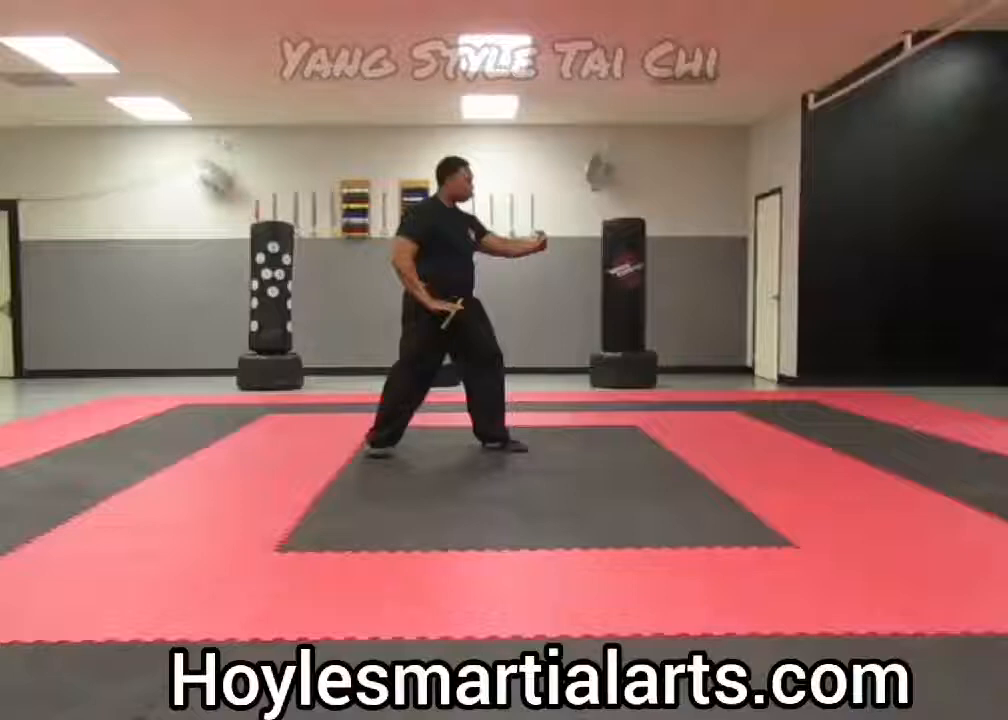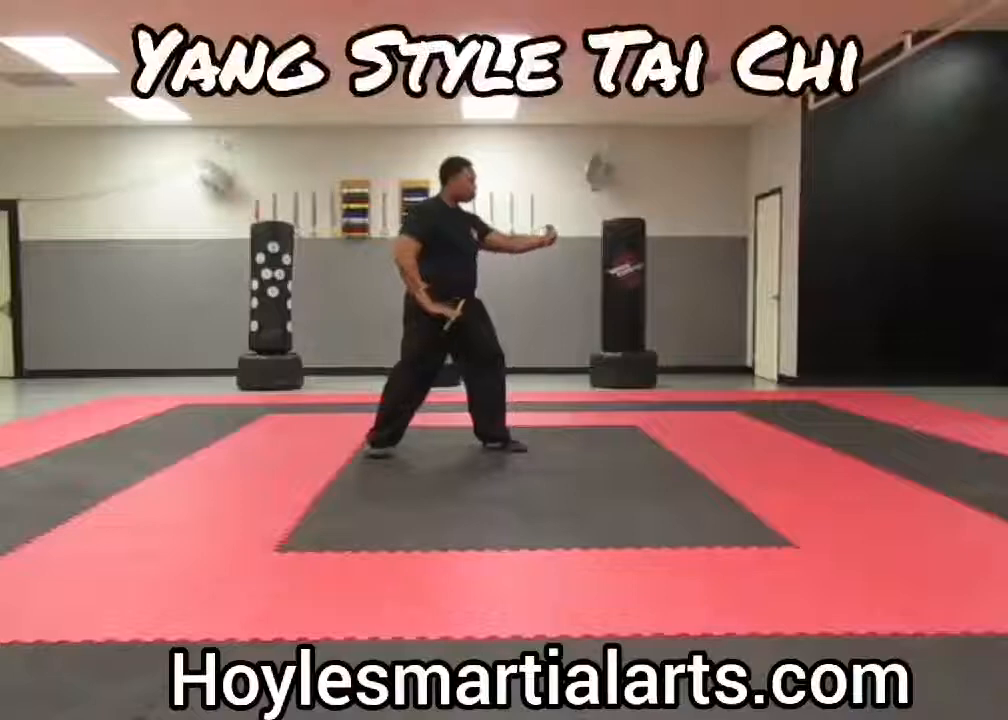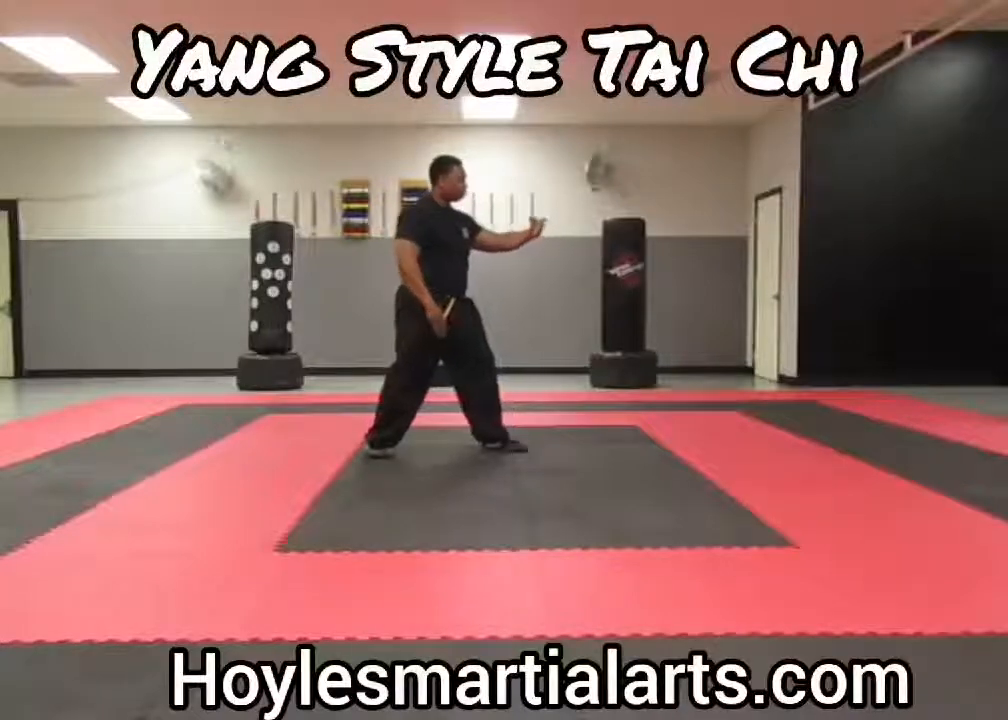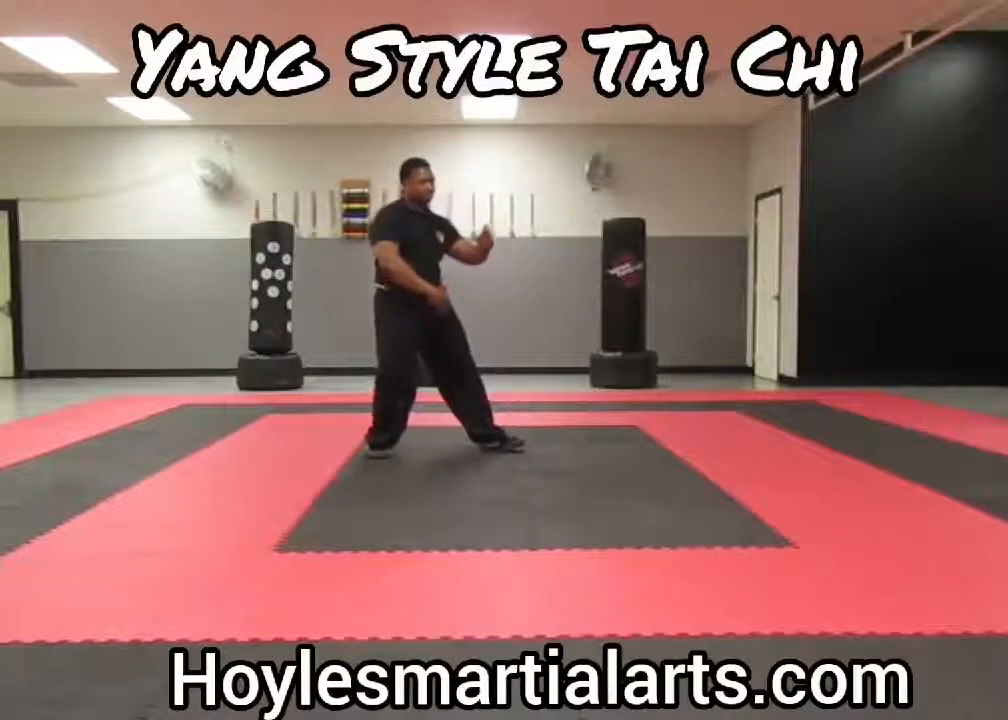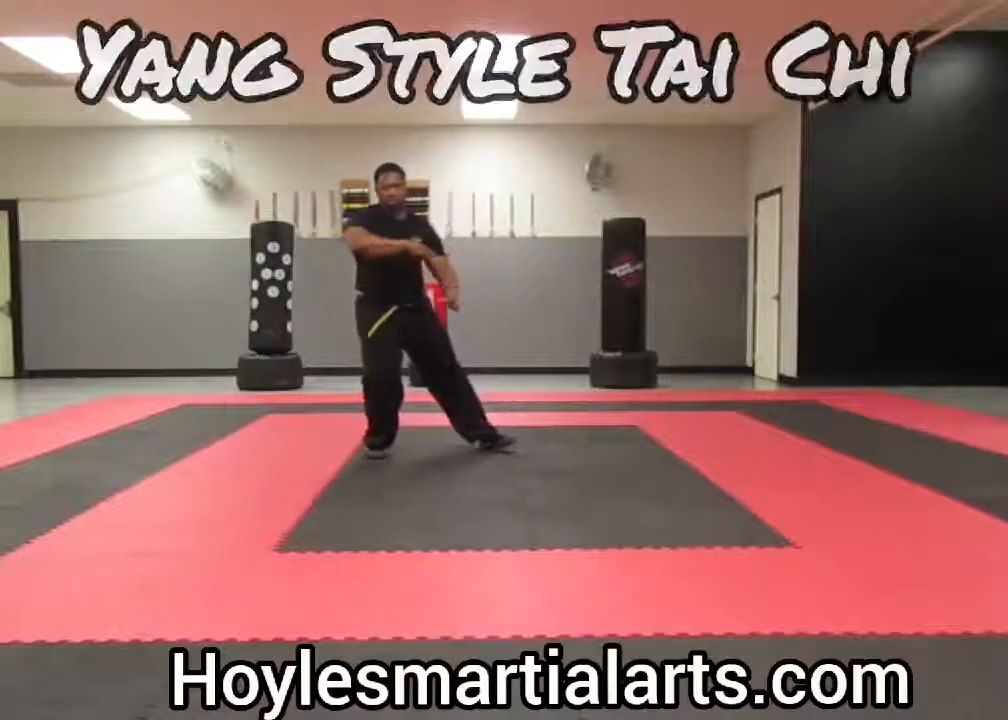
dt=1s
person 1, frame 1
left shoulder: (465, 221)
right shoulder: (423, 214)
left elbow: (500, 246)
right elbow: (401, 258)
left wrist: (534, 246)
right wrist: (427, 300)
left hip: (463, 307)
right hip: (429, 311)
left knee: (487, 364)
right knee: (412, 373)
left ankle: (494, 436)
right ankle: (380, 439)
person 1, frame 2
left shoulder: (468, 221)
right shoulder: (426, 213)
left elbow: (505, 243)
right elbow: (403, 256)
left wrist: (541, 241)
right wrist: (425, 300)
left hip: (465, 307)
right hip: (431, 310)
left knee: (489, 364)
right knee: (413, 373)
left ankle: (494, 435)
right ankle: (380, 439)
person 1, frame 3
left shoulder: (459, 220)
right shoulder: (418, 215)
left elbow: (496, 242)
right elbow: (406, 260)
left wrist: (528, 235)
right wrist: (429, 305)
left hip: (456, 306)
right hip: (421, 308)
left knee: (478, 367)
right knee: (410, 374)
left ankle: (493, 436)
right ankle: (380, 439)
person 1, frame 4
left shoulder: (437, 223)
right shoulder: (390, 218)
left elbow: (468, 255)
right elbow: (389, 261)
left wrist: (483, 247)
right wrist: (427, 289)
left hip: (434, 305)
right hip: (397, 307)
left knee: (460, 369)
right knee: (397, 374)
left ankle: (488, 435)
right ankle: (380, 440)
person 1, frame 5
left shoulder: (420, 226)
right shoulder: (366, 219)
left elbow: (441, 265)
right elbow: (357, 243)
left wrist: (452, 292)
right wrist: (406, 245)
left hip: (416, 309)
right hip: (378, 311)
left knee: (447, 371)
right knee: (382, 376)
left ankle: (483, 434)
right ankle: (378, 439)
